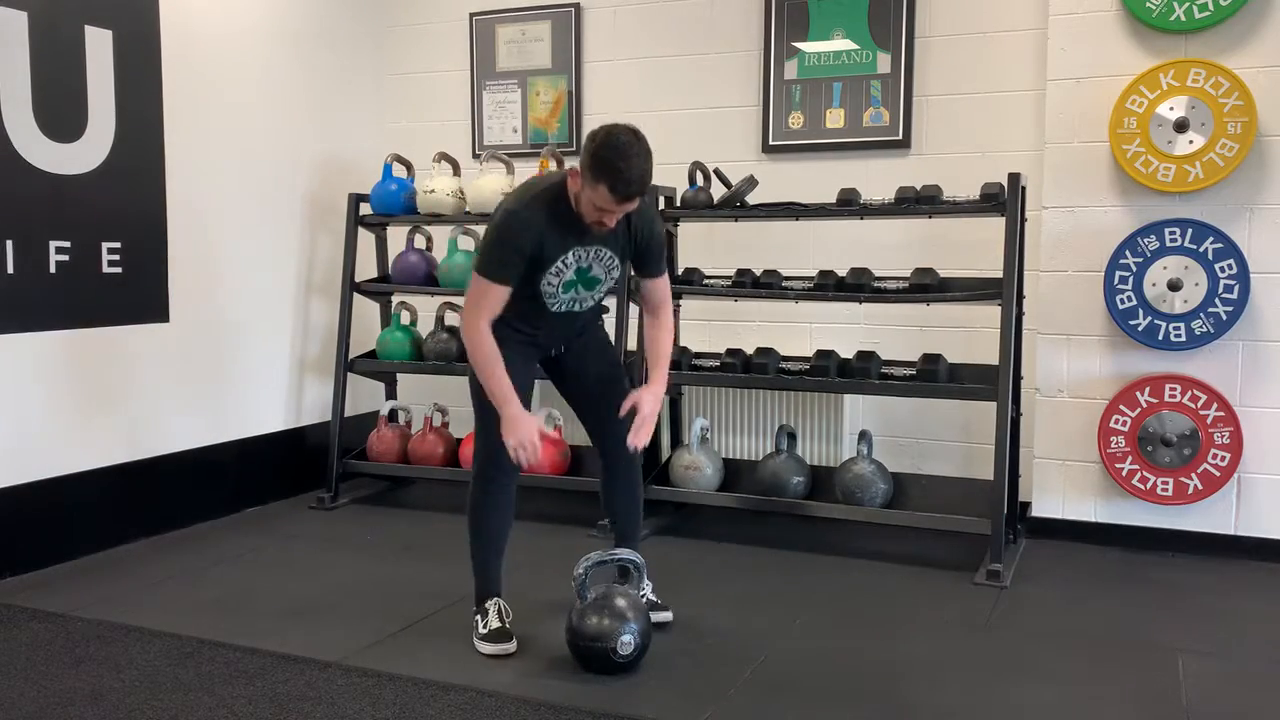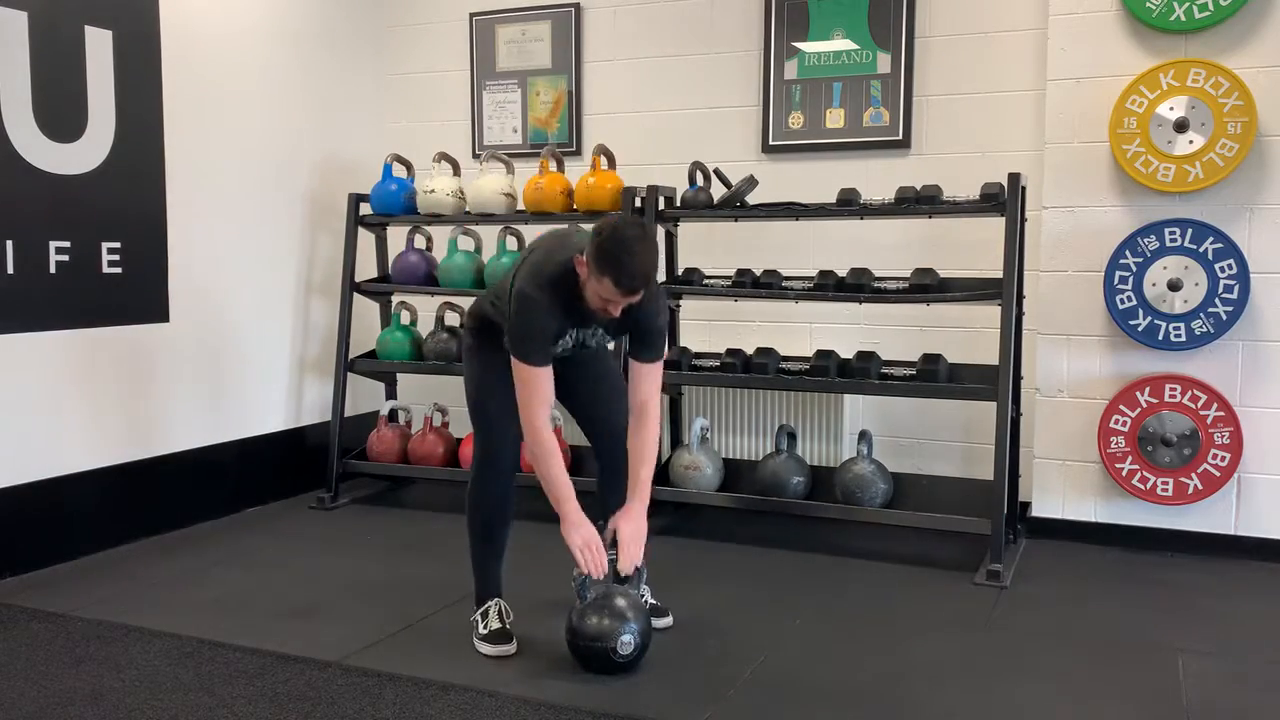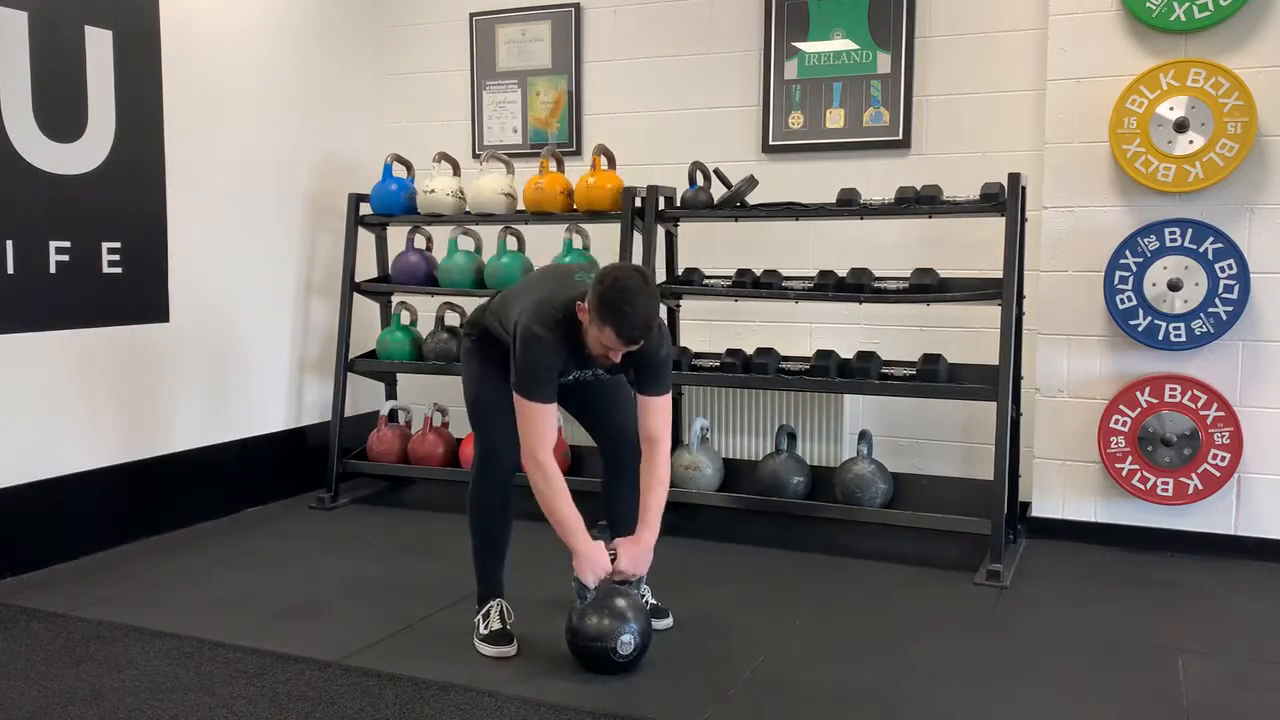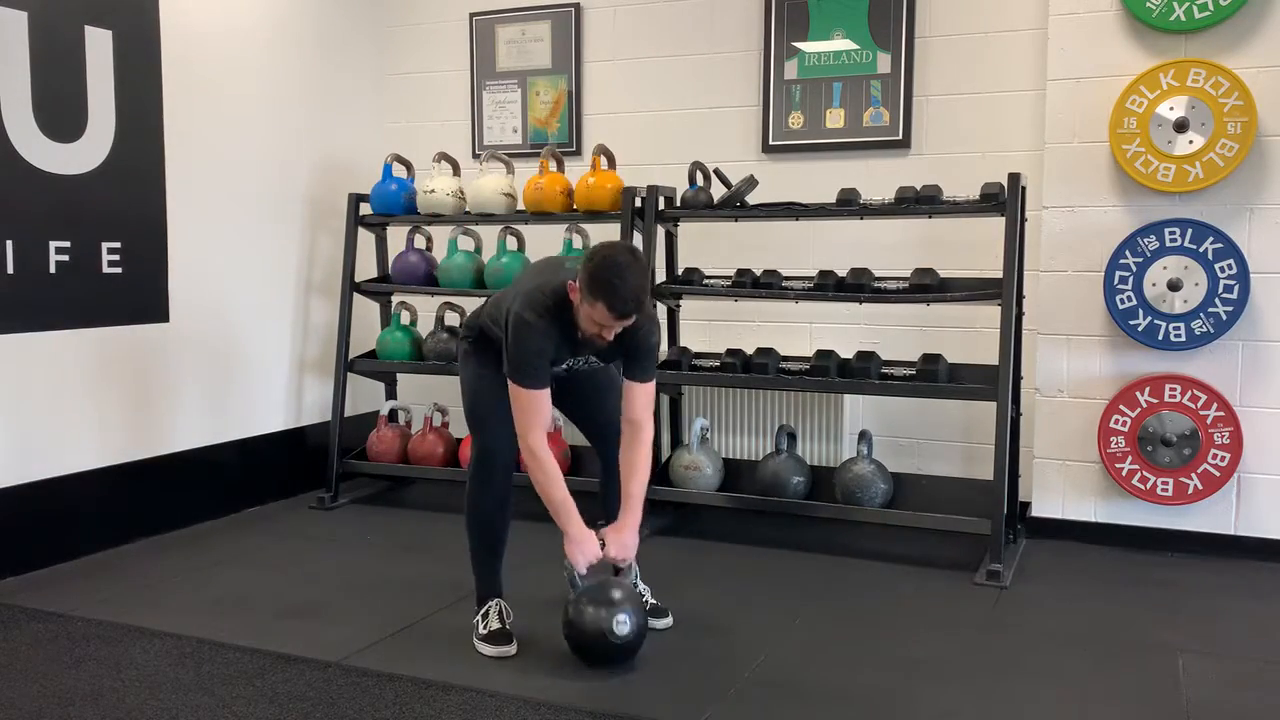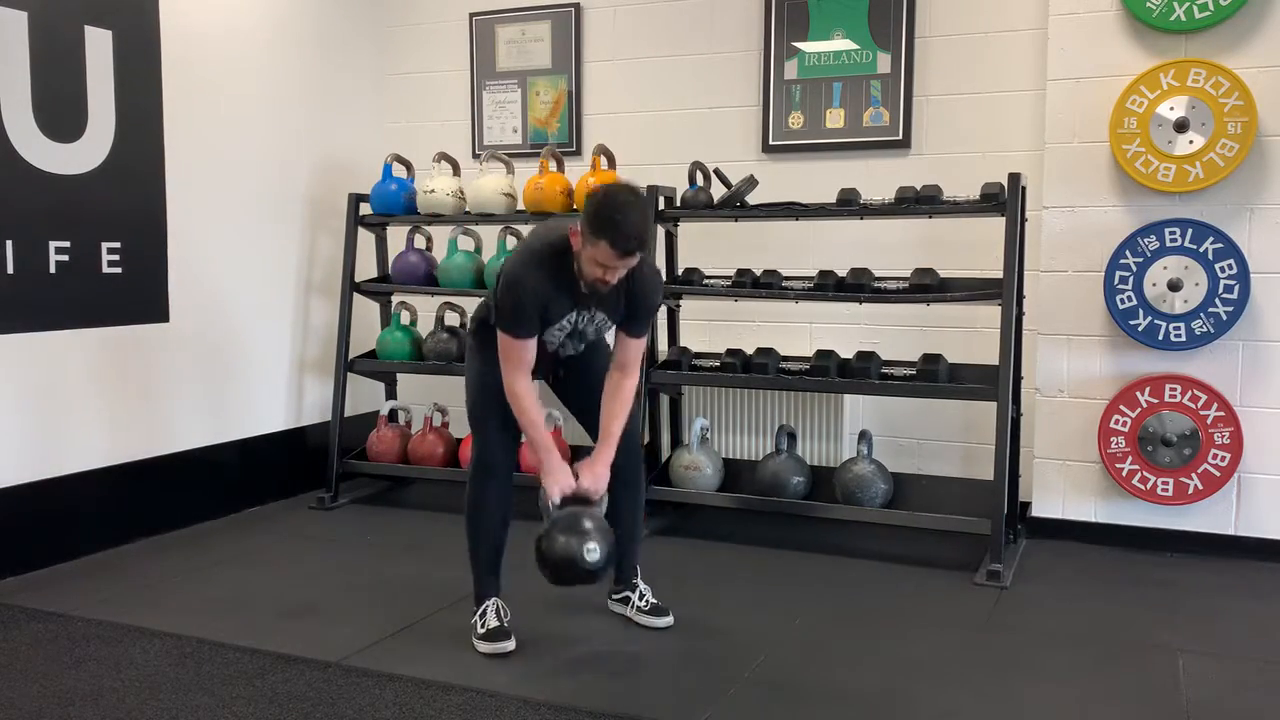
dt=0.2s
person 1, frame 1
left shoulder: (641, 220)
right shoulder: (524, 215)
left elbow: (658, 306)
right elbow: (476, 320)
left wrist: (656, 386)
right wrist: (511, 411)
left hip: (579, 332)
right hip: (510, 331)
left knee: (623, 442)
right knee: (499, 457)
left ankle: (629, 577)
right ankle: (489, 601)
person 1, frame 2
left shoulder: (646, 299)
right shoulder: (538, 290)
left elbow: (644, 410)
right elbow: (536, 423)
left wrist: (636, 511)
right wrist: (572, 519)
left hip: (577, 351)
right hip: (496, 340)
left knee: (619, 443)
right knee: (497, 455)
left ankle: (627, 579)
right ankle: (488, 603)
person 1, frame 3
left shoulder: (649, 337)
right shoulder: (543, 326)
left elbow: (656, 443)
right elbow: (539, 457)
left wrist: (645, 537)
right wrist: (583, 547)
right hip: (497, 347)
left knee: (626, 442)
right knee: (498, 456)
left ankle: (626, 578)
right ankle: (490, 603)
person 1, frame 4
left shoulder: (640, 323)
right shoulder: (533, 315)
left elbow: (638, 427)
right elbow: (533, 442)
left wrist: (629, 522)
right wrist: (574, 531)
left hip: (575, 362)
right hip: (493, 350)
left knee: (618, 444)
right knee: (495, 457)
right ankle: (489, 603)
person 1, frame 5
left shoulder: (643, 280)
right shoulder: (530, 270)
left elbow: (624, 371)
right elbow: (517, 378)
left wrist: (602, 460)
right wrist: (549, 463)
left hip: (581, 347)
right hip: (502, 345)
left knee: (627, 446)
right knee: (494, 460)
left ankle: (626, 583)
right ankle: (488, 602)
